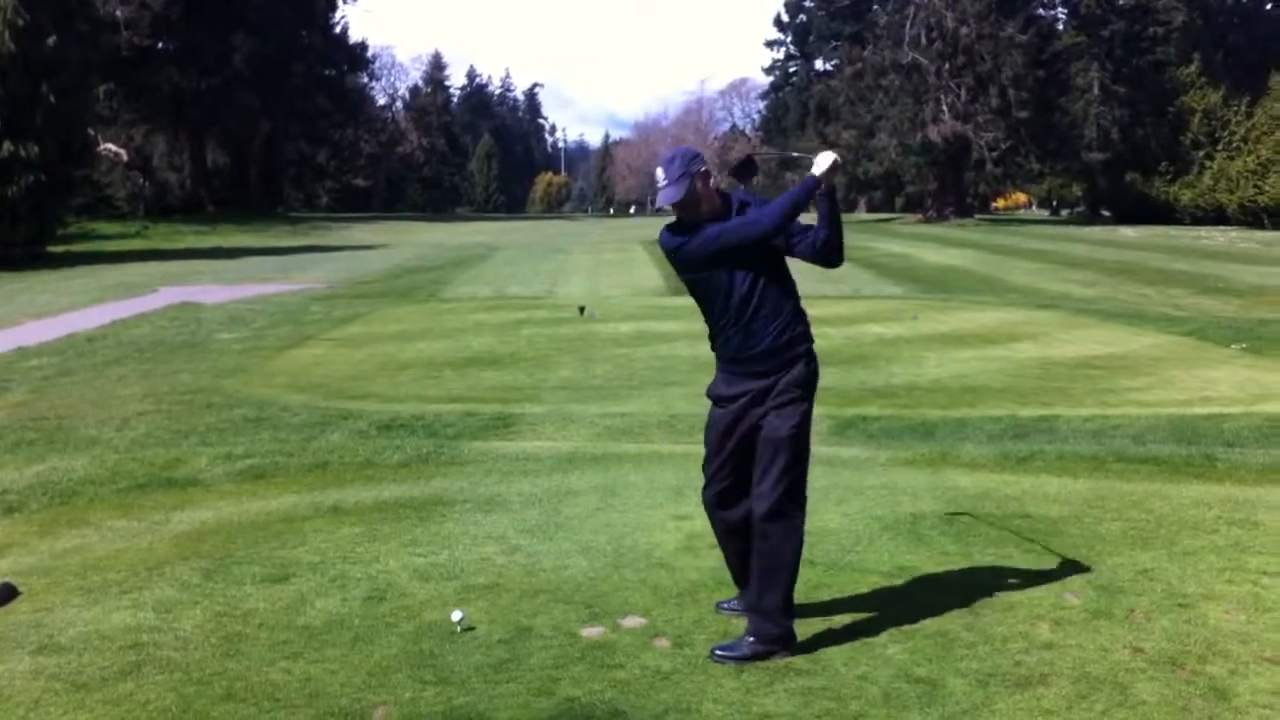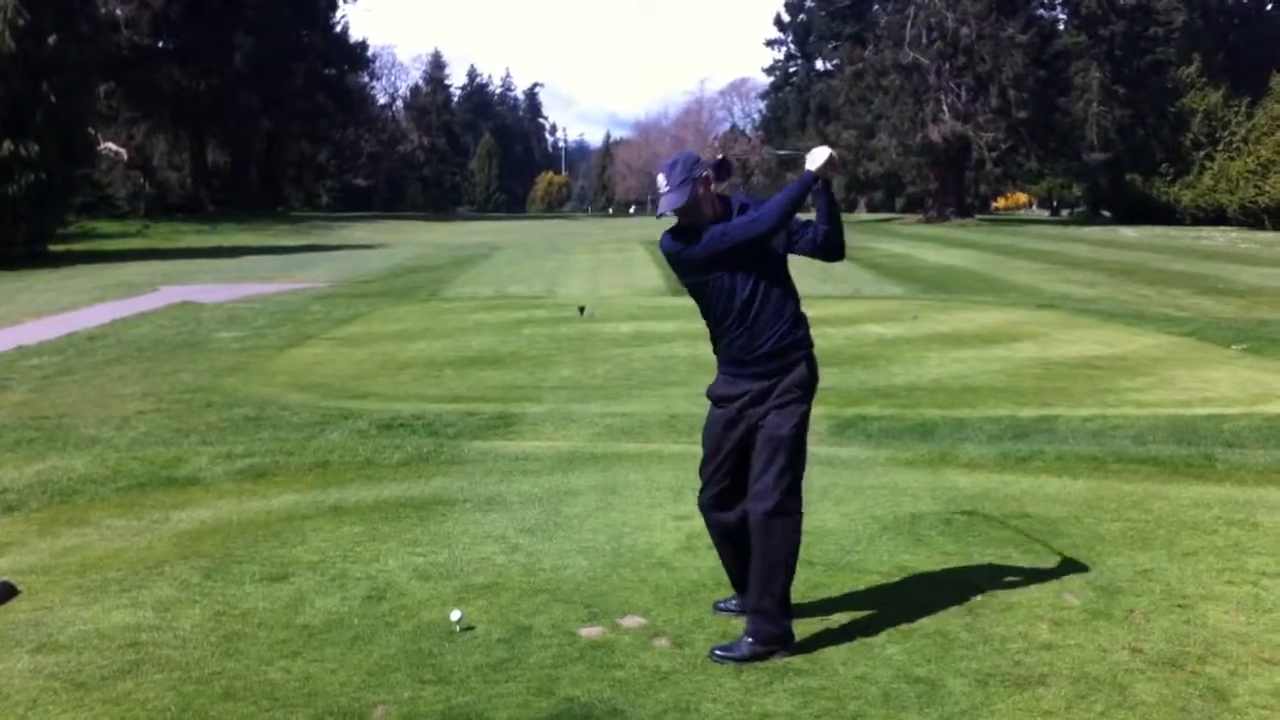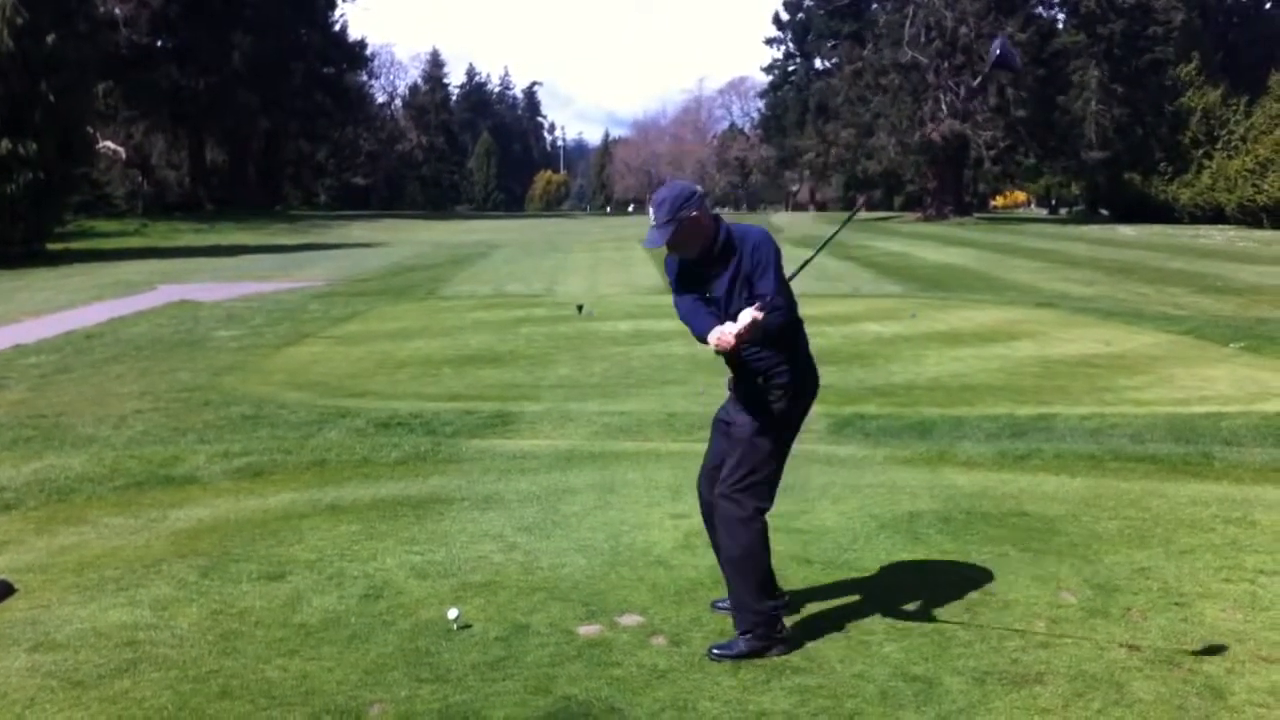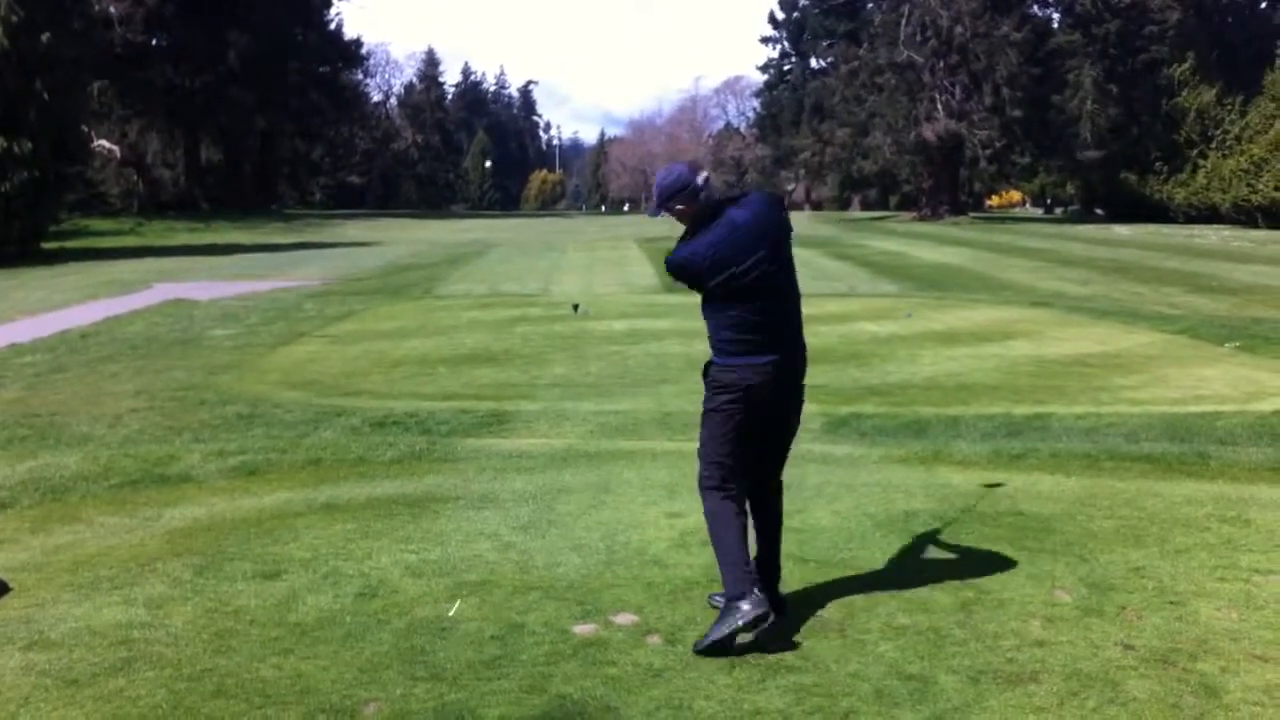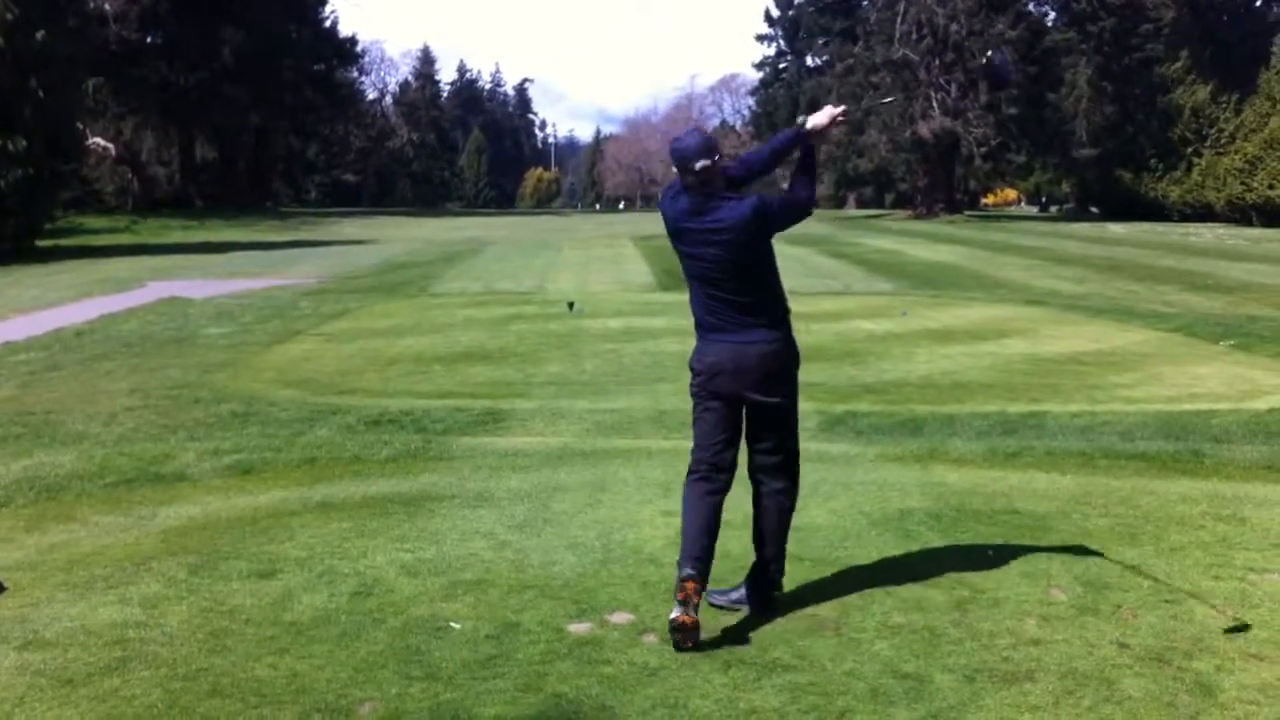
dt=0.2s
person 1, frame 1
left shoulder: (755, 207)
right shoulder: (675, 241)
left elbow: (828, 254)
right elbow: (761, 230)
left wrist: (825, 189)
right wrist: (811, 181)
left hip: (788, 376)
right hip: (733, 382)
left knee: (775, 502)
right knee: (722, 496)
left ankle: (770, 629)
right ankle: (756, 593)
person 1, frame 2
left shoulder: (755, 210)
right shoulder: (677, 243)
left elbow: (830, 249)
right elbow: (757, 232)
left wrist: (823, 186)
right wrist: (807, 177)
left hip: (787, 380)
right hip: (734, 385)
left knee: (770, 502)
right knee: (718, 498)
left ankle: (769, 629)
right ankle: (754, 592)
person 1, frame 3
left shoulder: (752, 243)
right shoulder: (678, 265)
left elbow: (778, 312)
right elbow: (697, 316)
left wrist: (745, 325)
right wrist: (720, 331)
left hip: (781, 384)
right hip: (751, 385)
left knee: (735, 495)
right knee: (715, 487)
left ankle: (761, 626)
right ankle: (758, 595)
person 1, frame 4
left shoulder: (685, 257)
right shoulder: (763, 212)
left hip: (736, 375)
right hip: (787, 365)
left knee: (719, 484)
right knee: (763, 478)
left ankle: (745, 595)
right ankle: (764, 585)
person 1, frame 5
left shoulder: (672, 207)
right shoulder: (749, 213)
left elbow: (735, 175)
right elbow: (804, 198)
left wrist: (799, 129)
right wrist: (808, 138)
left hip: (714, 359)
right hip: (771, 354)
left knee: (707, 472)
right knee: (775, 472)
left ankle: (692, 578)
right ankle: (763, 584)
